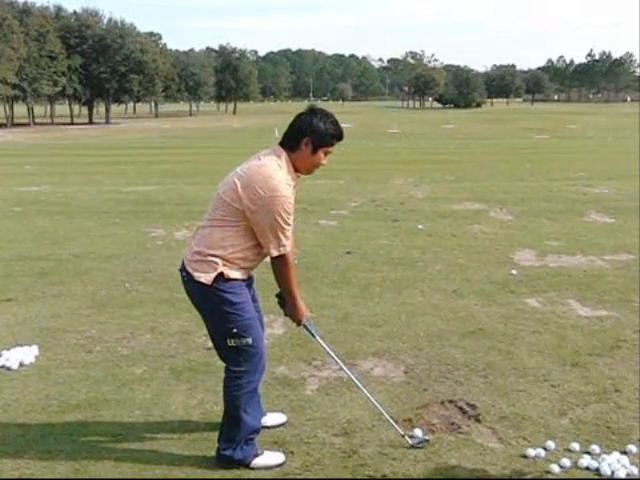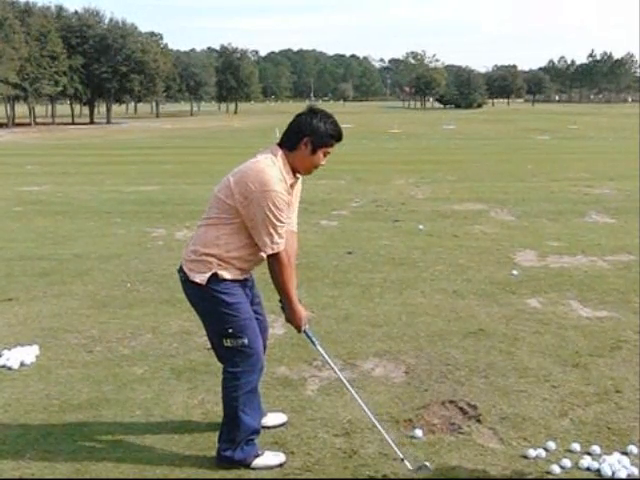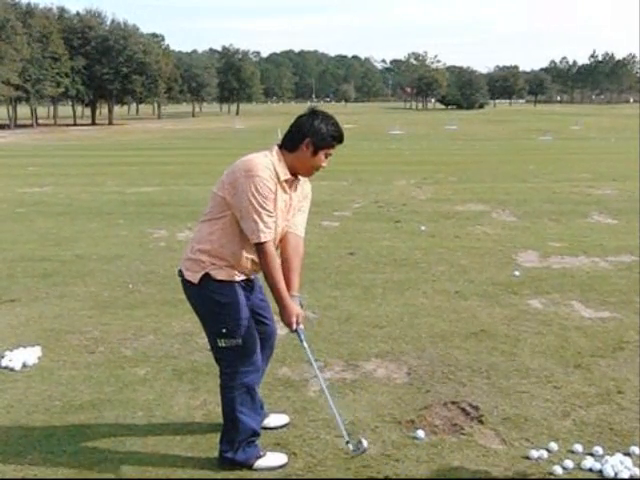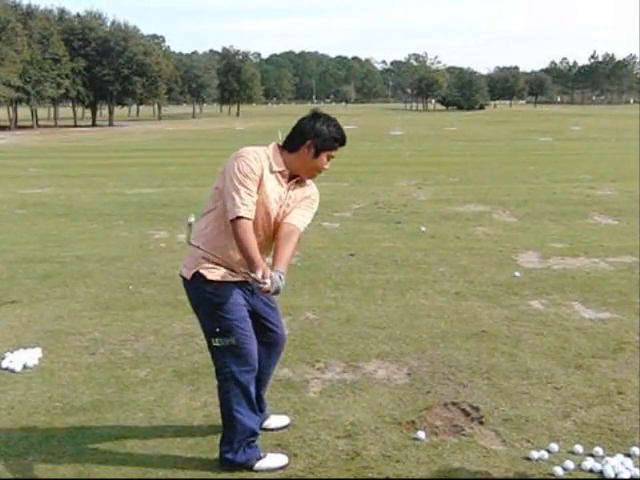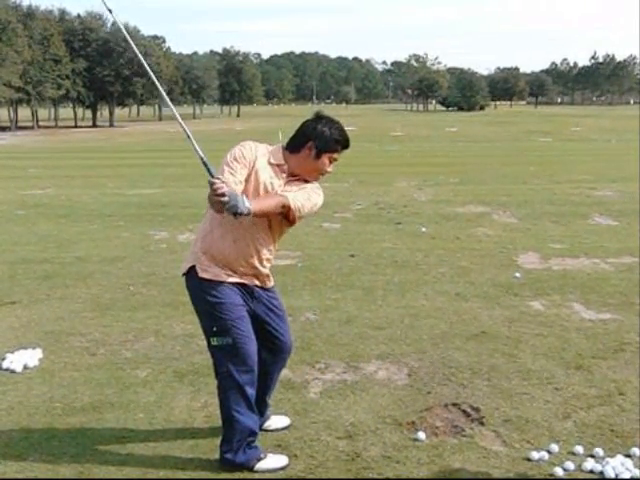
dt=1s
person 1, frame 1
left shoulder: (273, 163)
right shoulder: (273, 184)
left elbow: (283, 242)
right elbow: (280, 254)
left wrist: (289, 295)
right wrist: (294, 302)
left hip: (228, 269)
right hip: (214, 275)
left knee: (251, 342)
right knee: (247, 356)
left ankle: (249, 412)
right ankle: (236, 448)
person 1, frame 2
left shoulder: (289, 174)
right shoulder: (267, 181)
left elbow: (288, 238)
right elbow: (275, 254)
left wrist: (292, 296)
right wrist: (292, 305)
left hip: (233, 270)
right hip: (211, 275)
left knee: (256, 339)
right knee: (245, 356)
left ankle: (248, 412)
right ankle: (237, 448)
person 1, frame 3
left shoulder: (301, 185)
right shoulder: (257, 172)
left elbow: (292, 239)
right elbow: (263, 244)
left wrist: (294, 296)
right wrist: (284, 301)
left hip: (241, 272)
right hip: (211, 273)
left knee: (263, 336)
right knee: (242, 357)
left ankle: (250, 411)
right ankle: (239, 448)
person 1, frame 4
left shoulder: (307, 193)
right shoulder: (249, 161)
left elbow: (289, 231)
right elbow: (240, 220)
left wrist: (277, 272)
right wrist: (258, 268)
left hip: (249, 275)
right hip: (210, 273)
left knee: (272, 339)
right knee: (240, 358)
left ankle: (252, 412)
right ankle: (240, 450)
person 1, frame 5
left shoulder: (311, 192)
right shoulder: (249, 154)
left elbow: (280, 203)
right elbow: (218, 197)
left wrist: (243, 204)
right wrist: (221, 195)
left hip: (257, 278)
right hip: (212, 273)
left knee: (278, 345)
right knee: (240, 359)
left ankle: (253, 414)
right ankle: (240, 450)
